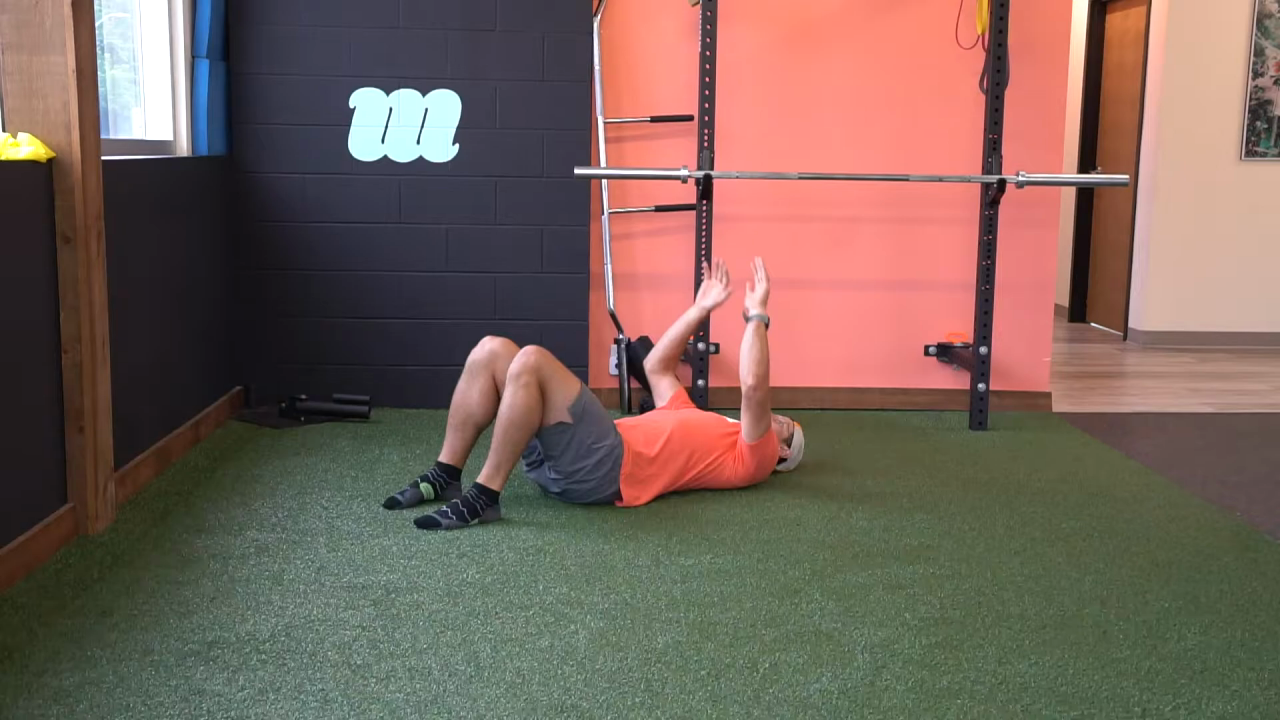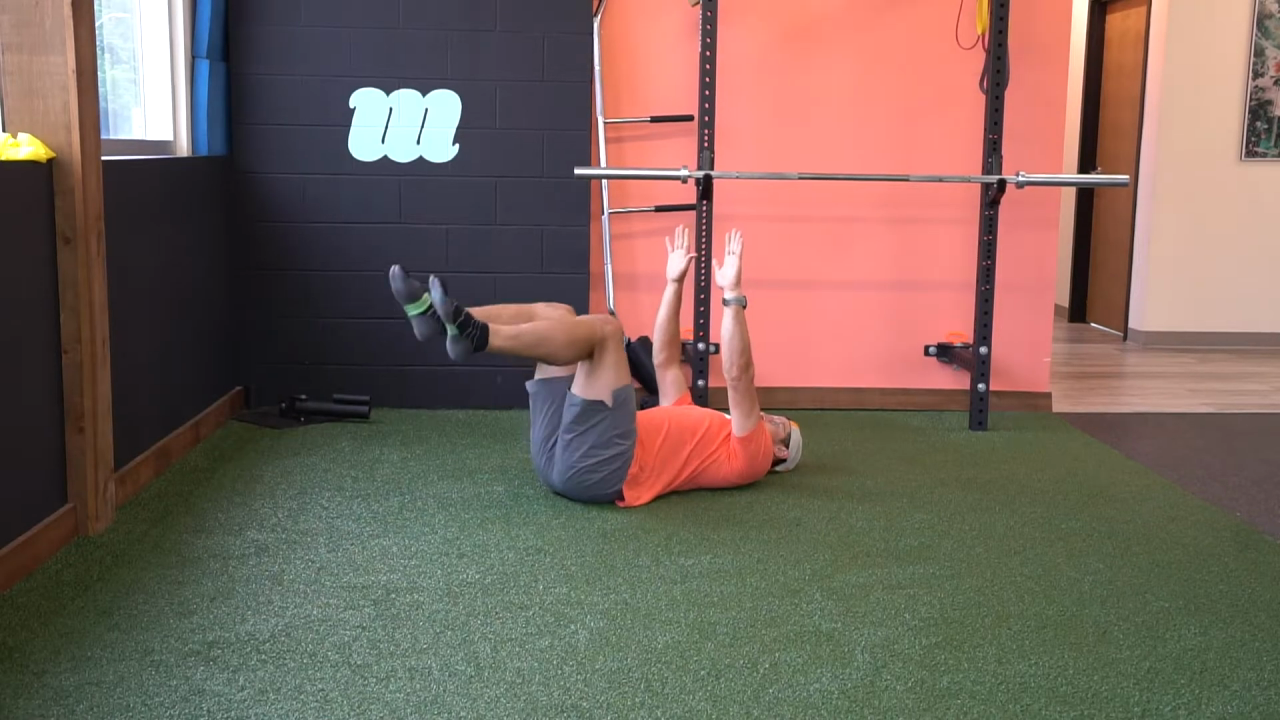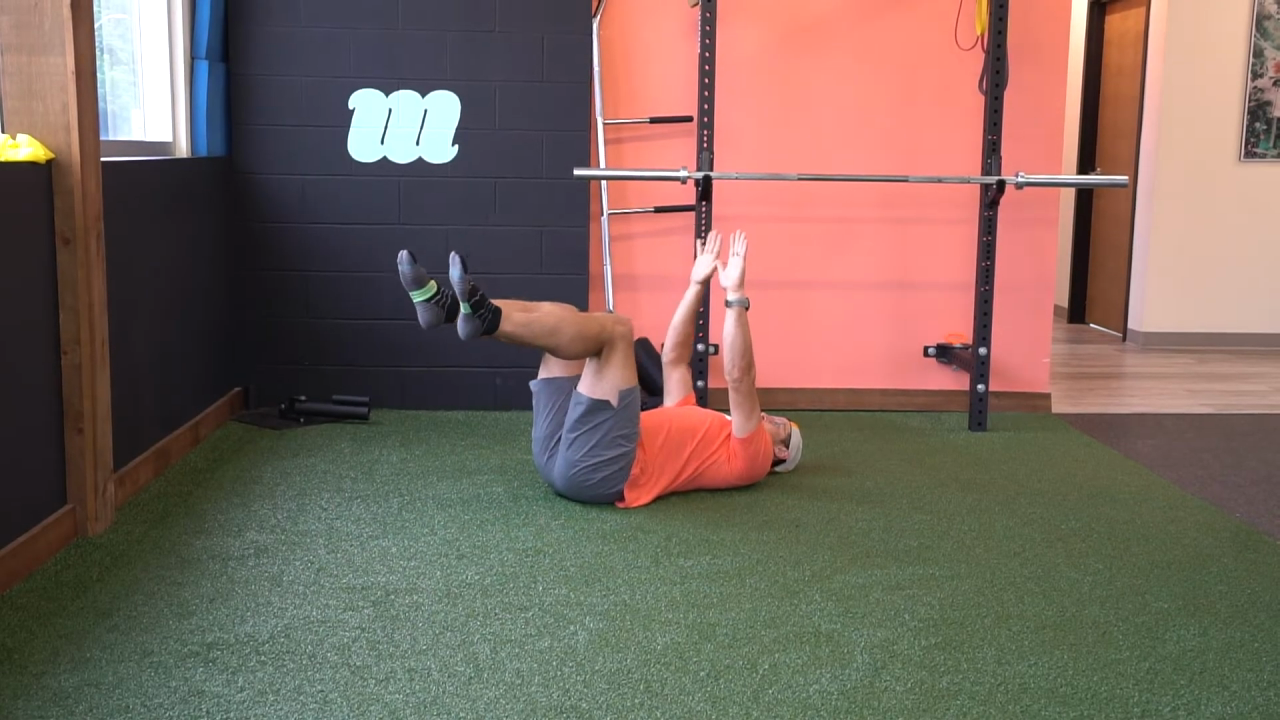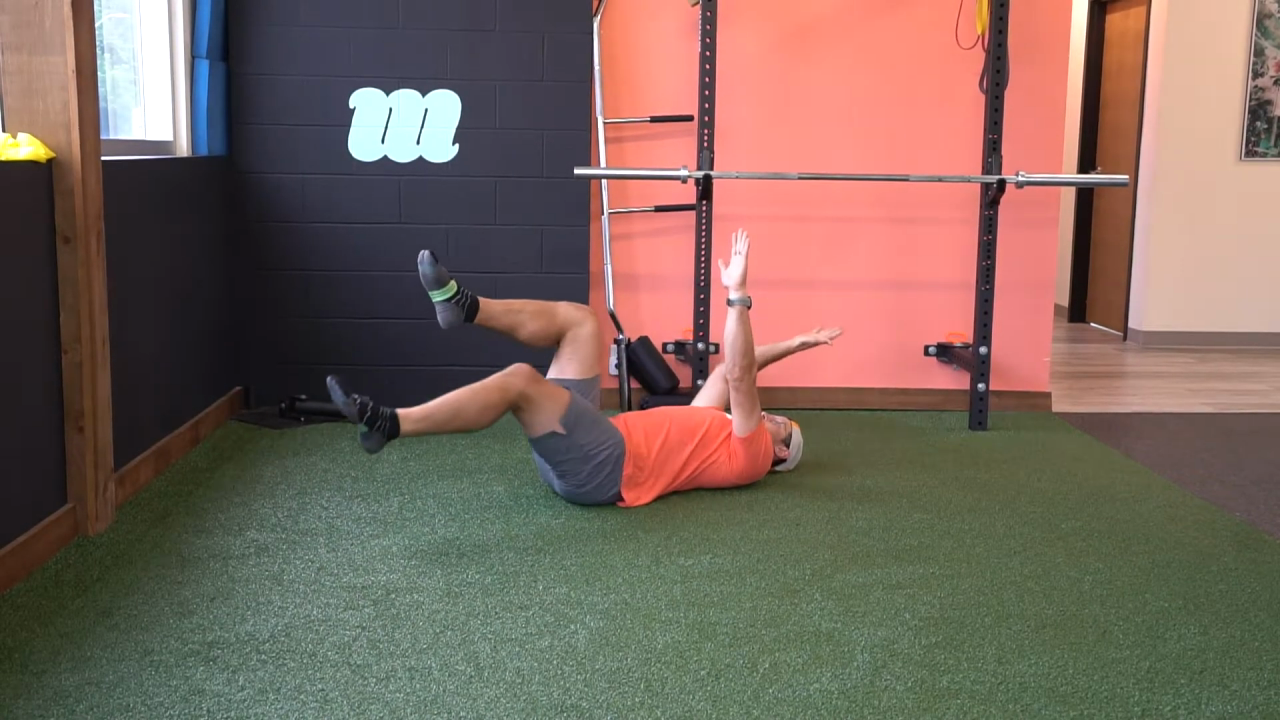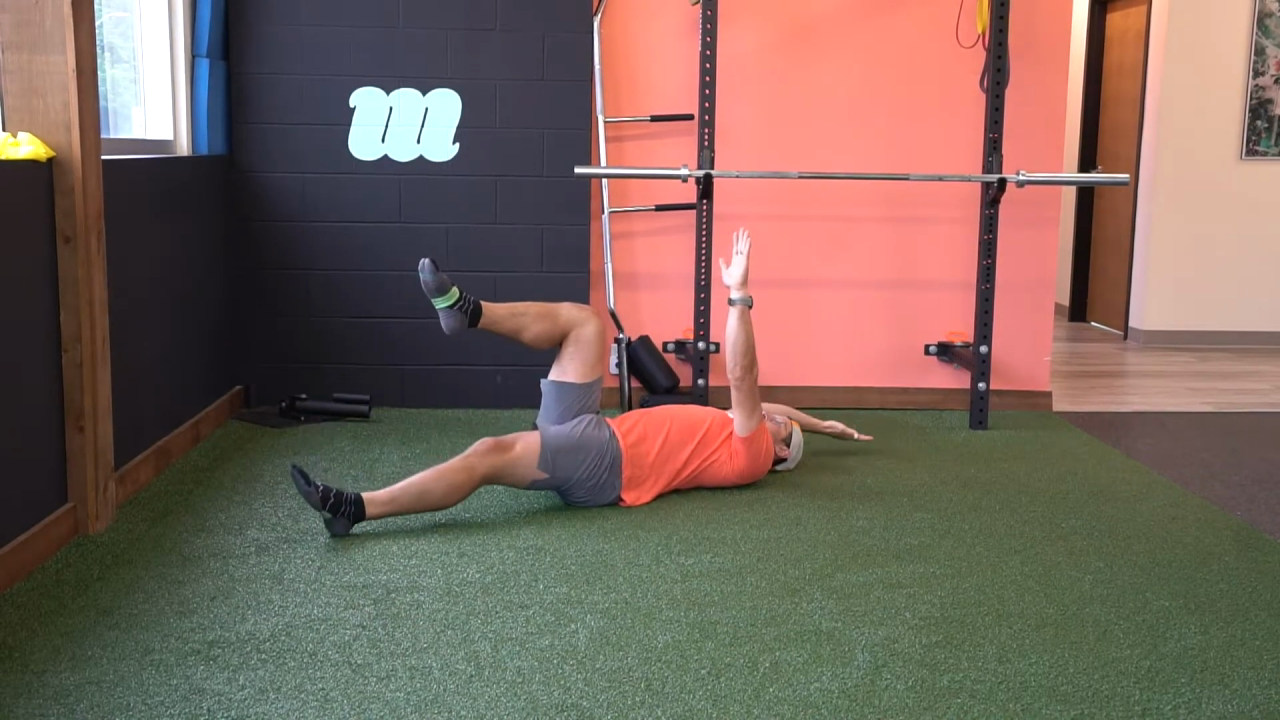
dt=1s
person 1, frame 1
left shoulder: (750, 458)
right shoulder: (704, 427)
left elbow: (754, 391)
right elbow: (656, 366)
left wrist: (756, 315)
right wrist: (701, 309)
left hip: (603, 468)
right hip: (563, 458)
left knee: (531, 360)
right knee: (492, 350)
left ankle: (483, 494)
right ankle: (444, 475)
person 1, frame 2
left shoulder: (748, 455)
right shoulder: (698, 424)
left elbow: (739, 377)
right elbow: (665, 358)
left wrist: (732, 294)
right wrist: (675, 283)
left hip: (601, 468)
right hip: (561, 452)
left knee: (604, 328)
right knee: (557, 315)
left ankle: (476, 335)
right ankle: (440, 317)
person 1, frame 3
left shoulder: (749, 455)
right shoulder: (701, 426)
left elbow: (739, 379)
right elbow: (673, 357)
left wrist: (735, 295)
right wrist: (699, 283)
left hip: (599, 467)
right hip: (562, 450)
left knee: (613, 328)
right knee: (562, 317)
left ankle: (487, 319)
right ankle: (446, 306)
person 1, frame 4
left shoulder: (751, 454)
right shoulder: (715, 427)
left elbow: (741, 378)
right elbow: (728, 368)
left wrist: (737, 294)
right wrist: (792, 344)
left hip: (602, 466)
right hip: (576, 448)
left knee: (520, 379)
right knee: (580, 319)
left ankle: (388, 423)
right ankle: (464, 306)
person 1, frame 5
left shoulder: (749, 453)
right shoulder: (732, 428)
left elbow: (744, 379)
right elbow: (767, 404)
left wrist: (738, 295)
right wrist: (826, 424)
left hip: (601, 463)
right hip: (586, 431)
left knee: (486, 454)
right knee: (583, 319)
left ankle: (353, 509)
right ankle: (467, 311)
